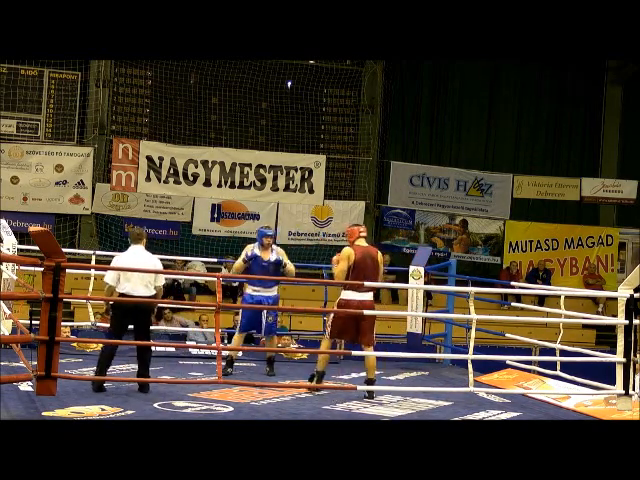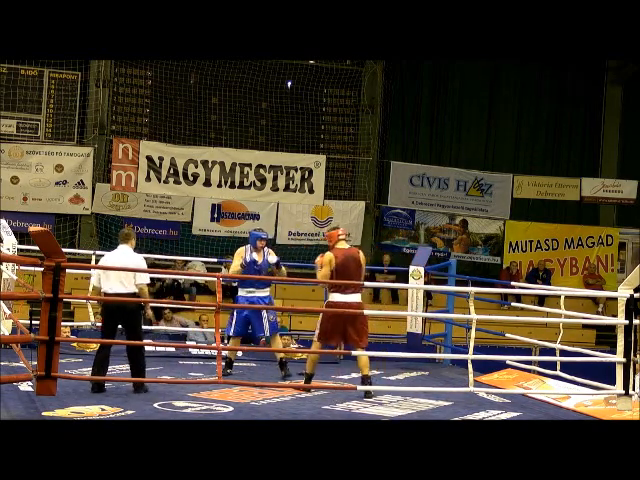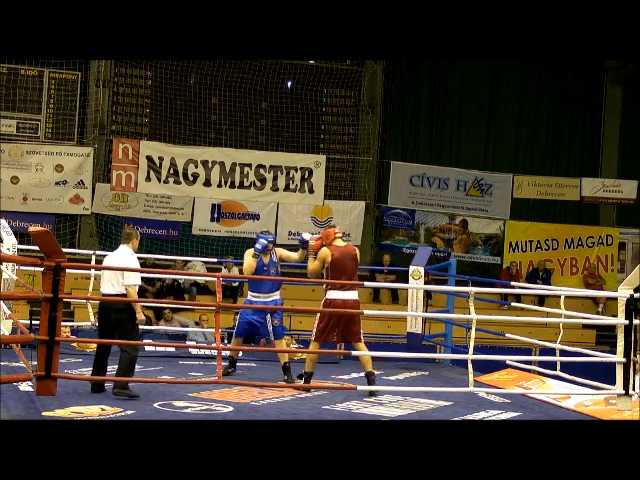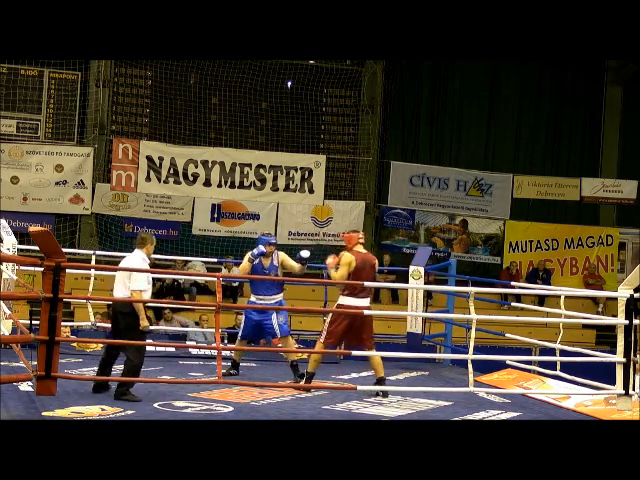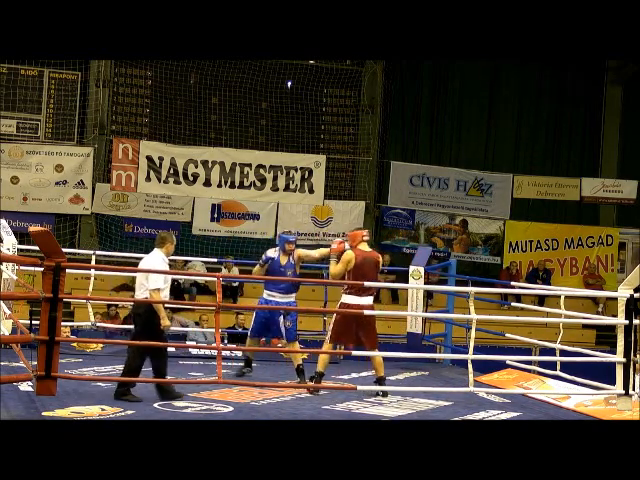
dt=0.3s
person 1, frame 1
left shoulder: (348, 251)
right shoulder: (377, 254)
left elbow: (339, 279)
right elbow: (379, 280)
left wrist: (335, 264)
left hip: (348, 300)
right hip: (368, 301)
left knee: (328, 338)
right knee: (368, 346)
left ankle: (318, 377)
right ankle: (370, 388)
person 1, frame 2
left shoulder: (330, 255)
right shoulder: (359, 254)
left elbow: (323, 281)
left wrist: (319, 266)
left hip: (335, 302)
right hip: (356, 303)
left knee: (318, 341)
right knee: (360, 345)
left ankle: (307, 380)
right ankle: (366, 383)
person 1, frame 3
left shoulder: (326, 251)
right shoulder: (355, 251)
left elbow: (312, 273)
left wrist: (312, 252)
left hip: (333, 300)
right hip: (352, 300)
left knee: (316, 340)
right knee: (358, 341)
left ankle: (306, 380)
right ankle: (371, 380)
person 1, frame 4
left shoulder: (348, 257)
right shoulder: (373, 260)
left elbow: (338, 281)
left wrist: (331, 267)
left hip: (346, 305)
right hip: (364, 306)
left knee: (322, 342)
right knee: (369, 347)
left ankle: (307, 380)
right ankle: (382, 384)
person 1, frame 5
left shoulder: (350, 254)
right shoulder: (377, 257)
left elbow: (334, 276)
left wrist: (334, 255)
left hip: (348, 304)
right hip: (367, 305)
left knee: (329, 342)
right knee: (372, 347)
left ankle: (317, 380)
right ankle: (382, 384)
person 2, frame 1
left shoulder: (120, 258)
right shoulder: (154, 260)
left elbow: (110, 286)
right elbow: (159, 288)
left wrist: (106, 304)
right wrist: (154, 306)
left hip: (123, 302)
right hip: (145, 304)
left knee: (112, 341)
right knee: (144, 344)
left ankle: (99, 380)
right ankle: (144, 384)
person 2, frame 2
left shoulder: (106, 257)
right shoulder: (137, 259)
left elbow: (96, 286)
right elbow: (142, 287)
left wrist: (103, 303)
right wrist: (147, 307)
left hip: (109, 301)
right hip: (130, 302)
left knee: (105, 343)
right knee: (135, 343)
left ankle: (97, 383)
right ankle: (139, 383)
person 2, frame 3
left shoulder: (109, 257)
right shoulder: (130, 258)
right elbow: (130, 288)
right wrist: (139, 311)
left hip: (106, 302)
right hip: (122, 304)
left knee: (104, 344)
right knee: (130, 346)
left ankle: (97, 383)
right ankle: (121, 385)
person 2, frame 4
left shoulder: (128, 260)
right shoulder: (140, 263)
right elbow: (136, 294)
right wrist: (143, 317)
left hip: (119, 305)
right hip: (131, 309)
left knee: (113, 347)
right knee: (137, 351)
left ankle: (100, 383)
right ankle: (123, 390)
person 2, frame 5
left shoulder: (150, 259)
right shoulder: (158, 262)
right elbow: (154, 293)
right wrist: (163, 317)
left hip: (143, 307)
right hip: (148, 309)
left knee: (160, 350)
right knee: (138, 350)
left ankle: (165, 389)
right ankle: (123, 390)
person 3, frame 1
left shoulder: (278, 251)
right shoulder: (250, 248)
left elbow: (292, 273)
right elbow: (236, 270)
left wrist: (282, 263)
right wrist: (246, 258)
left hip: (270, 297)
right hip: (251, 295)
left knee: (270, 332)
right knee: (241, 330)
left ankle: (270, 364)
right ankle: (229, 364)
person 3, frame 2
left shoulder: (269, 253)
right shoulder: (241, 252)
left elbow: (283, 275)
right elbow: (232, 274)
left wrist: (278, 264)
right wrist: (244, 262)
left hip: (263, 298)
right hip: (244, 298)
left knee: (273, 332)
right knee: (236, 334)
left ankle: (283, 367)
right ankle: (228, 366)
person 3, frame 3
left shoulder: (278, 252)
right shoulder: (250, 253)
left elbow: (298, 257)
right elbow: (247, 271)
left wrist: (303, 247)
right wrist: (257, 252)
left hip: (272, 301)
right hip: (252, 301)
left knee: (278, 336)
right knee: (238, 333)
left ankle: (287, 371)
right ankle: (231, 365)
person 3, frame 4
left shoulder: (280, 257)
right shoulder: (251, 255)
left elbow: (299, 270)
right elbow: (242, 274)
left wrist: (303, 262)
right wrist: (252, 259)
left hip: (275, 304)
right hip: (256, 304)
left knee: (284, 334)
right knee: (242, 337)
left ankle: (296, 370)
right ankle: (234, 367)
person 3, frame 5
left shoulder: (298, 254)
right shoulder: (272, 253)
left elbow: (317, 254)
right elbow: (256, 275)
left wrist: (331, 250)
right wrist: (263, 261)
left hip: (287, 303)
right hip: (267, 301)
left knee: (291, 339)
right knee: (253, 334)
left ankle: (300, 373)
right ankle: (247, 364)
